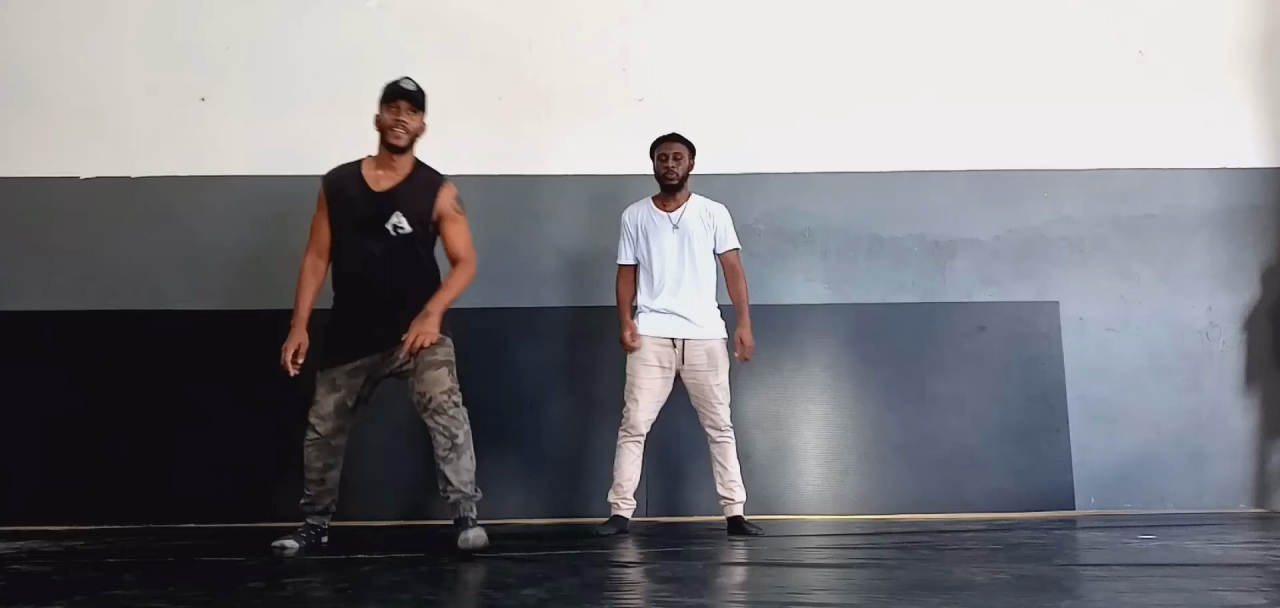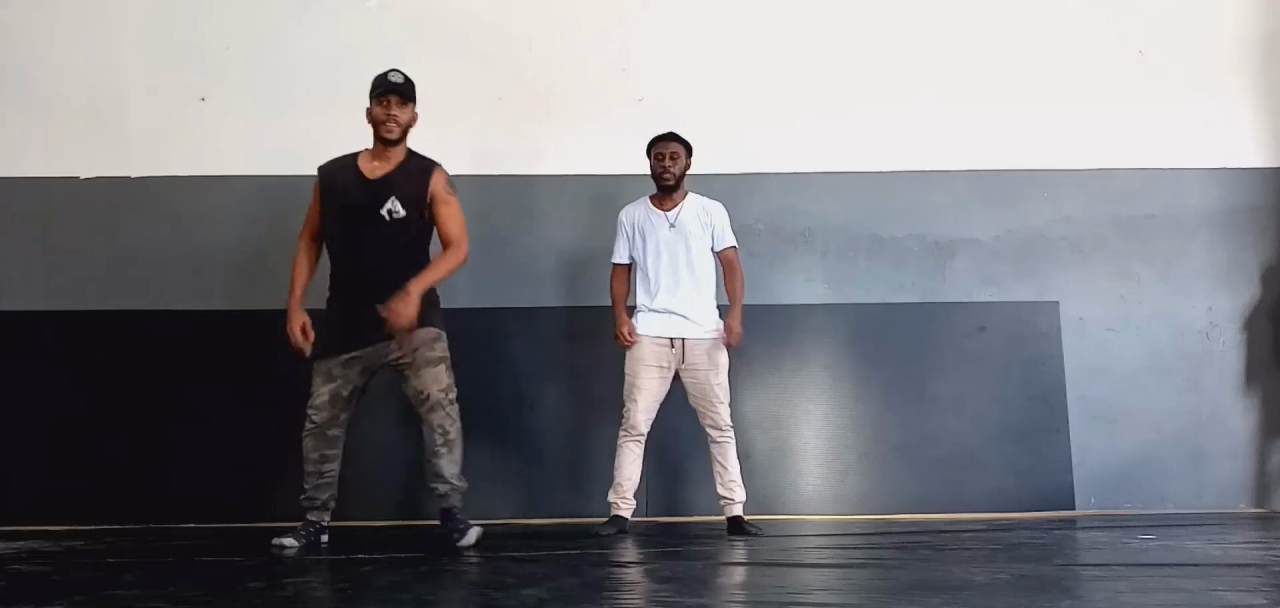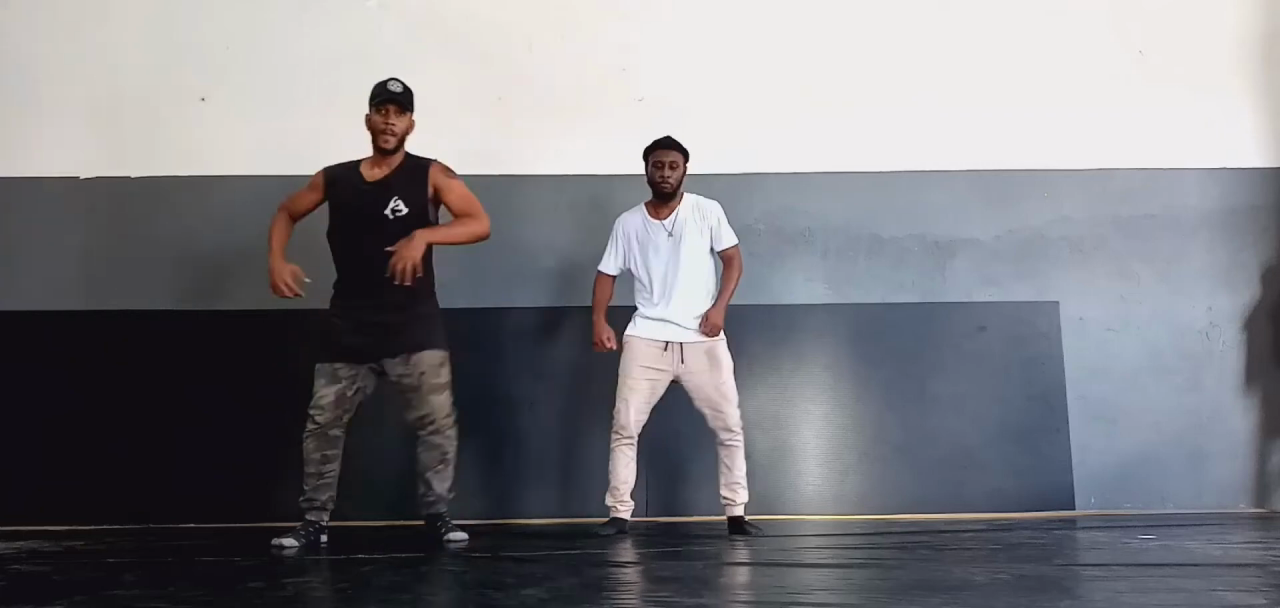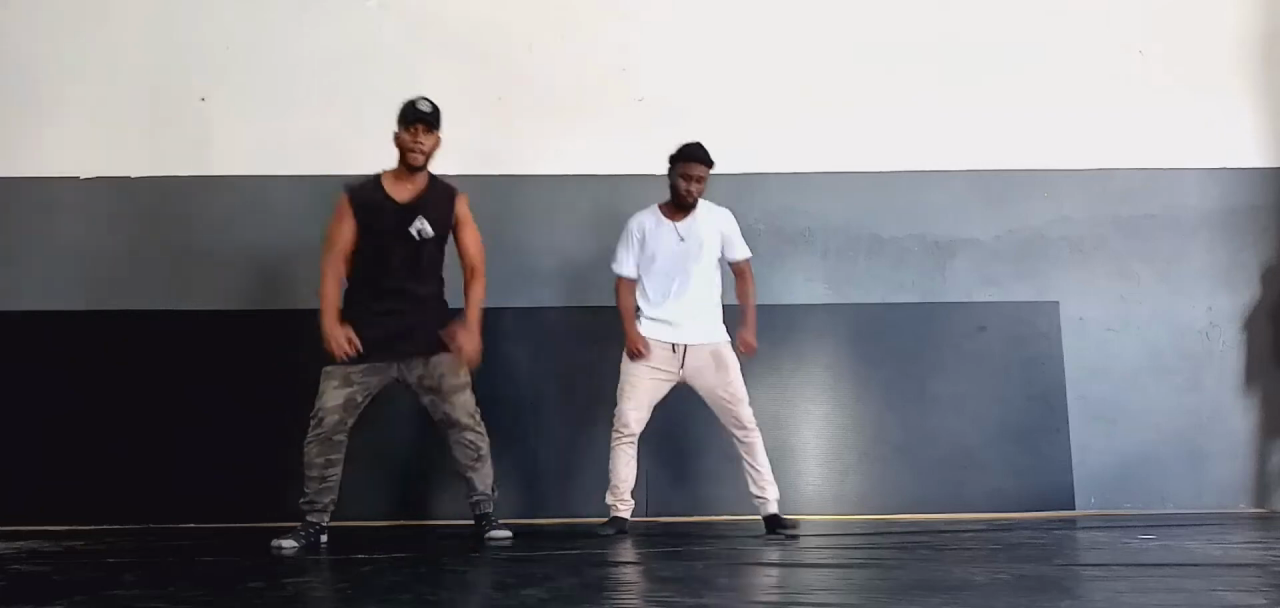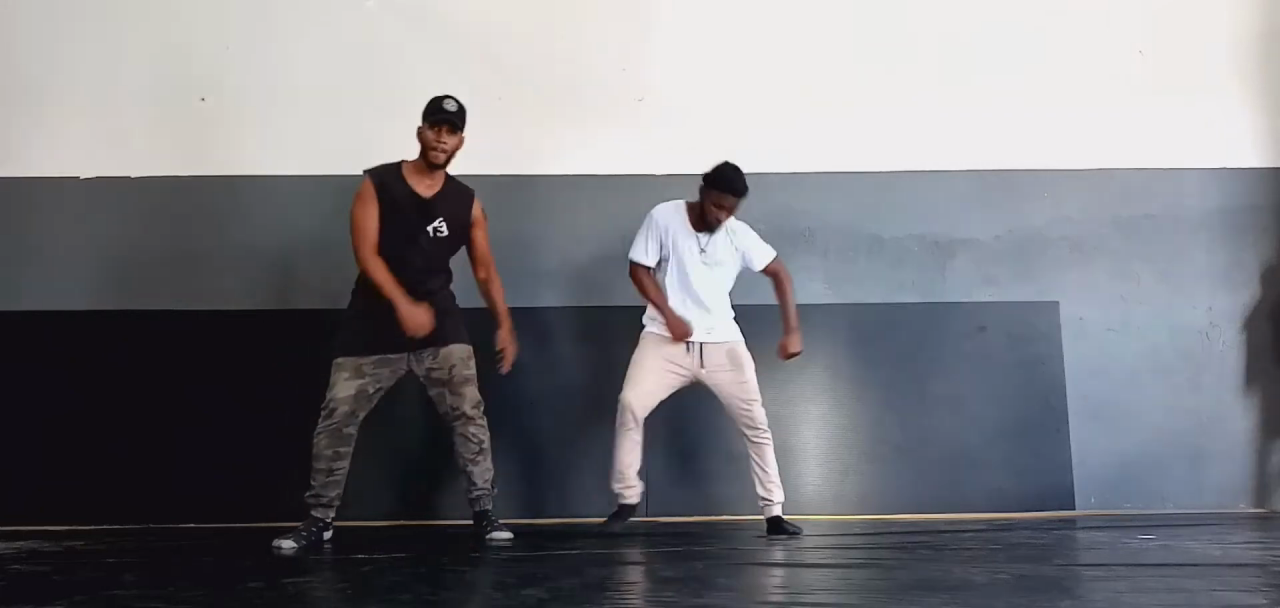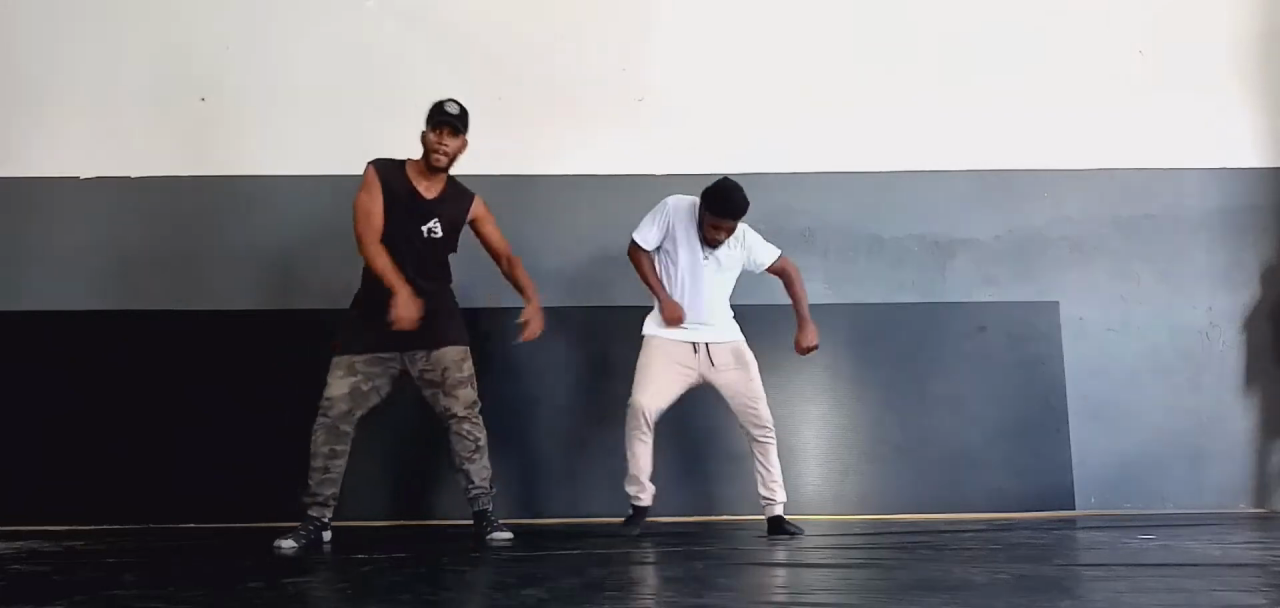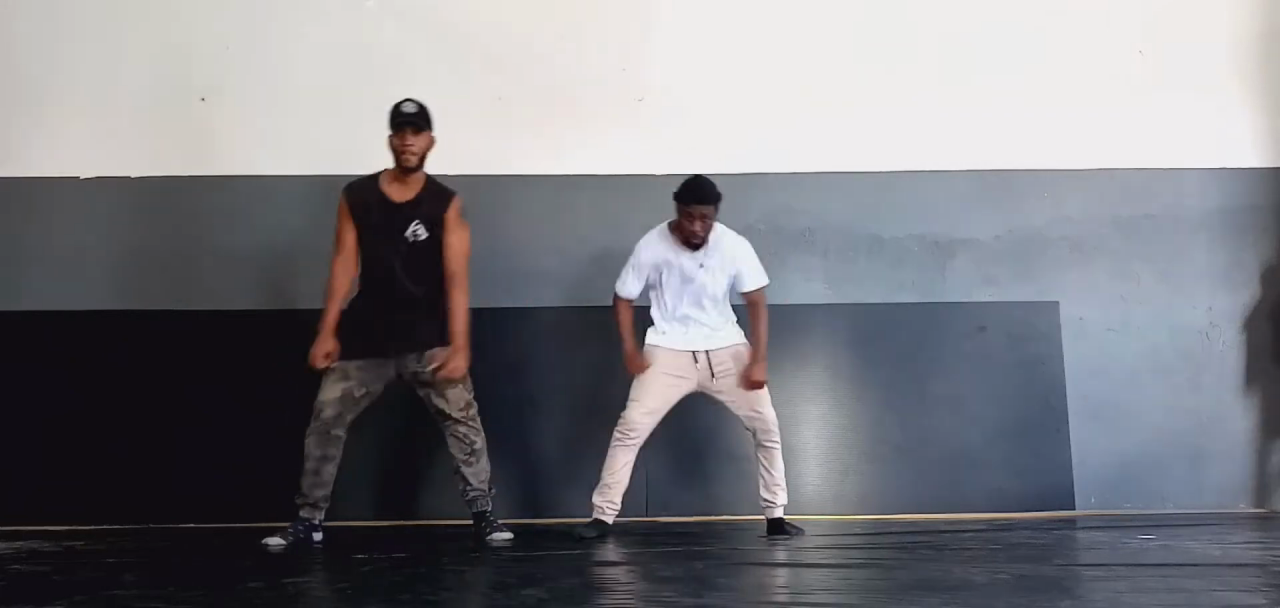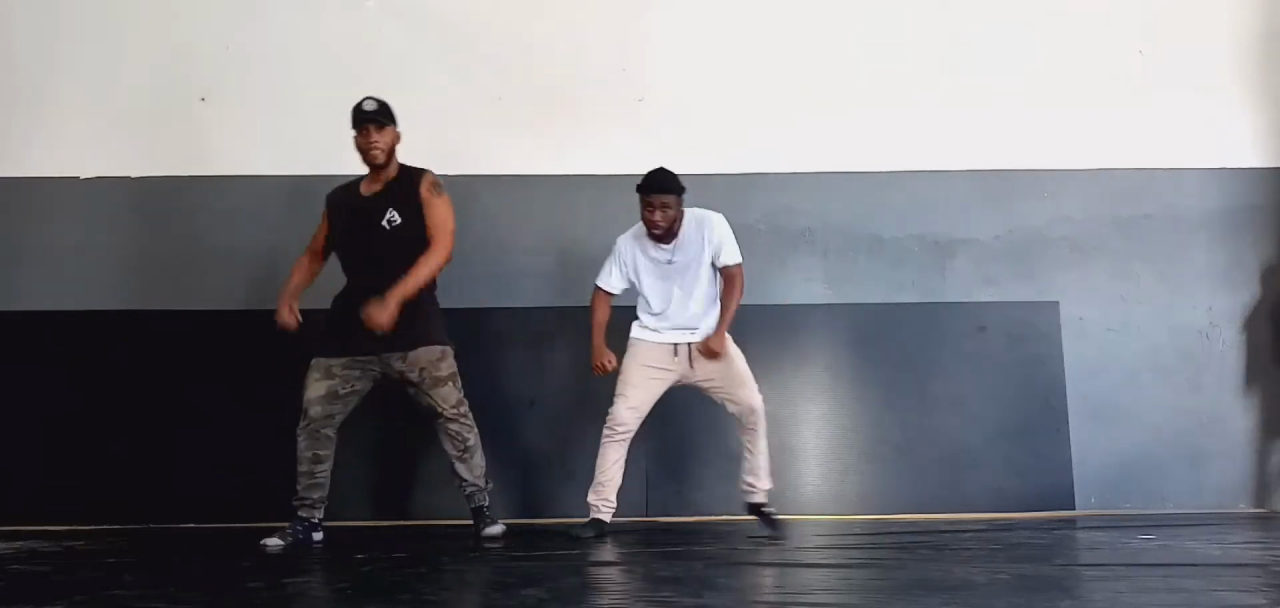
dt=0.2s
person 1, frame 1
left shoulder: (438, 191)
right shoulder: (337, 184)
left elbow: (465, 262)
right elbow: (317, 257)
left wrist: (433, 314)
right wrist: (299, 325)
left hip: (415, 326)
right hip: (350, 332)
left knee: (443, 405)
right knee: (323, 428)
left ankle: (466, 516)
right ankle: (315, 524)
person 1, frame 2
left shoulder: (430, 177)
right shoulder: (332, 175)
left elbow: (458, 245)
right elbow: (309, 242)
left wrist: (415, 289)
right wrist: (295, 304)
left hip: (409, 315)
right hip: (345, 321)
left knee: (436, 398)
right knee: (322, 420)
left ankle: (451, 508)
right ankle: (315, 522)
person 1, frame 3
left shoulder: (429, 174)
right shoulder: (335, 179)
left elbow: (480, 224)
right elbow: (286, 214)
left wrist: (423, 236)
right wrist: (277, 259)
left hip: (414, 326)
right hip: (350, 326)
left knee: (435, 418)
right knee: (323, 421)
left ankle: (436, 512)
right ankle: (314, 522)
person 1, frame 4
left shoulder: (452, 201)
right shoulder: (357, 197)
left elbow: (475, 268)
right elbow: (335, 260)
left wrist: (471, 326)
right wrist: (329, 321)
left hip: (431, 335)
right hip: (366, 331)
left knee: (465, 420)
right knee: (327, 424)
left ankle: (484, 512)
right ankle: (314, 523)
person 1, frame 5
left shoulder: (466, 201)
right shoulder: (376, 183)
left elbow: (483, 266)
right elbow: (366, 252)
left wrist: (503, 321)
right wrist: (402, 302)
left hip: (439, 322)
right hip: (371, 324)
left knee: (469, 414)
right knee: (337, 418)
left ankle: (484, 512)
right ankle: (318, 521)
person 1, frame 6
left shoulder: (466, 202)
right shoulder: (379, 176)
left elbow: (504, 255)
right elbow: (369, 239)
left wrist: (531, 301)
right wrist: (400, 291)
left hip: (438, 326)
right hip: (376, 318)
left knee: (465, 415)
right knee: (334, 415)
left ankle: (484, 513)
right ankle: (316, 520)
person 1, frame 7
left shoulder: (446, 202)
right shoulder: (356, 195)
left elbow: (457, 277)
right elbow: (344, 266)
left wrist: (460, 345)
right wrist: (326, 331)
left hip: (426, 325)
right hip: (367, 329)
left knee: (462, 416)
right knee: (327, 417)
left ankle: (483, 513)
right ankle: (309, 520)
person 1, frame 8
left shoulder: (423, 185)
right shoulder: (340, 198)
left elbow: (441, 248)
right elbow: (315, 254)
left wrist: (393, 298)
right wrist: (288, 296)
left hip: (413, 327)
right hip: (349, 329)
left knee: (453, 412)
right knee: (315, 418)
left ankle: (481, 508)
right ankle: (307, 520)
person 2, frame 1
left shoulder: (714, 213)
right shoulder: (635, 215)
left elbow: (733, 268)
right elbow: (627, 272)
left wrist: (744, 322)
right wrist: (626, 322)
left hip: (705, 336)
right hip: (651, 336)
left knee: (719, 425)
right knee: (635, 423)
left ankle: (734, 512)
right ankle: (621, 511)
person 2, frame 2
left shoulder: (711, 211)
right shoulder: (631, 215)
left elbow: (732, 265)
right elbow: (621, 270)
left wrist: (735, 312)
right wrist: (620, 315)
left hip: (703, 335)
right hip: (650, 335)
left knee: (719, 424)
right knee: (634, 423)
left ankle: (734, 513)
right ankle: (620, 511)
person 2, frame 3
left shoulder: (707, 211)
right shoulder: (628, 223)
left elbow: (733, 260)
right elbow: (606, 275)
left wrist: (718, 308)
right wrist: (599, 320)
left hip: (701, 341)
right hip: (647, 339)
left knee: (729, 425)
right knee: (625, 425)
left ankle: (735, 513)
right ankle: (619, 513)
person 2, frame 4
left shoulder: (720, 219)
right shoulder: (641, 224)
left elbow: (743, 271)
right elbow: (624, 281)
left wrist: (748, 326)
right wrist: (630, 331)
left hip: (707, 343)
right hip: (652, 340)
left knee: (743, 422)
right knee: (625, 423)
left ankle: (770, 510)
right ankle: (619, 513)
person 2, frame 5
left shoulder: (739, 236)
right shoulder: (664, 217)
left elbow: (777, 272)
right elbow: (640, 269)
left wrist: (791, 328)
right wrist: (669, 315)
left hip: (719, 341)
right hip: (664, 338)
left knee: (755, 422)
right knee: (630, 406)
left ankle: (772, 512)
right ankle: (627, 499)
person 2, frame 6
left shoulder: (745, 240)
right shoulder: (673, 210)
left elbow: (786, 269)
right elbow: (637, 250)
left wrist: (806, 324)
right wrist: (664, 299)
left hip: (725, 341)
right hip: (671, 337)
left knee: (760, 423)
right knee: (642, 408)
left ankle: (775, 513)
right ankle: (640, 502)
person 2, frame 7
left shoulder: (734, 244)
right shoulder: (651, 246)
left elbow: (756, 302)
right elbow: (624, 299)
left wrist: (758, 360)
right wrist: (630, 351)
left hip: (726, 349)
right hip: (669, 350)
left knee: (766, 424)
right knee: (631, 427)
left ankle: (775, 514)
right ankle: (602, 515)
person 2, frame 8
left shoulder: (709, 224)
right shoulder: (628, 244)
left elbow: (735, 279)
right elbow: (603, 293)
left wrist: (719, 331)
right wrist: (598, 346)
left hip: (708, 342)
right hip: (653, 344)
left knee: (752, 407)
right knee: (620, 421)
left ankle: (757, 499)
right ankle: (600, 514)
